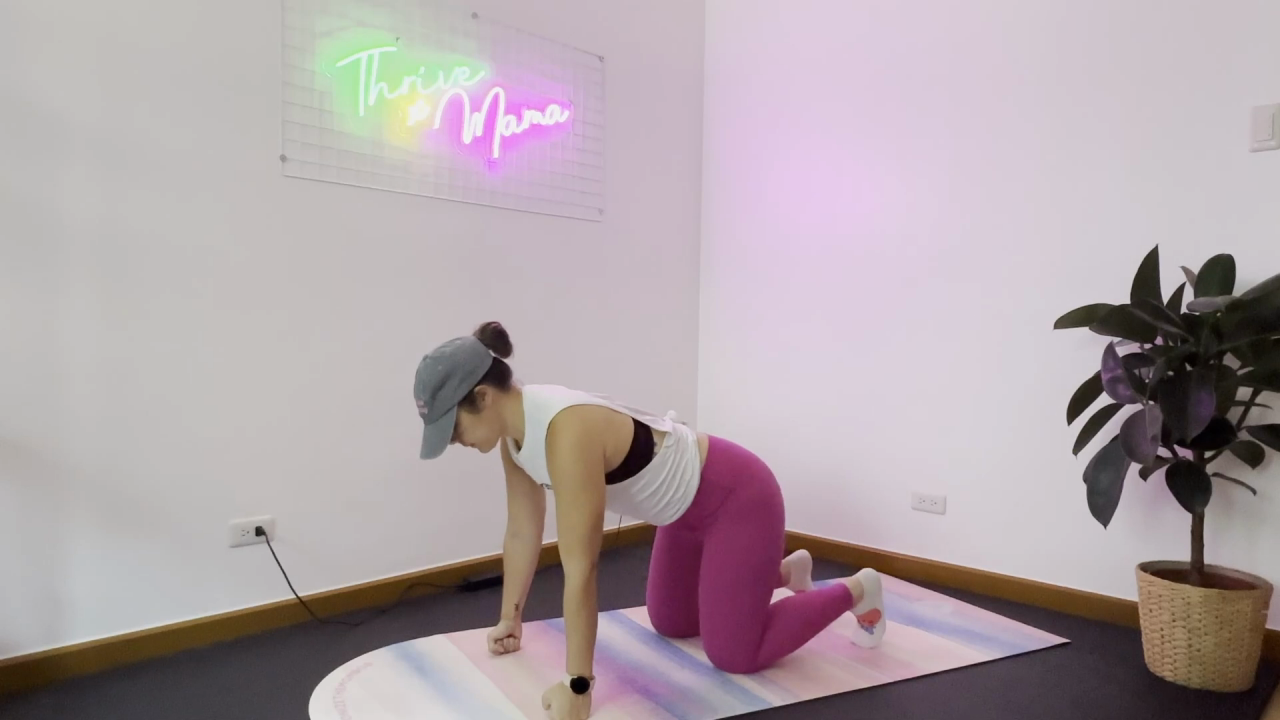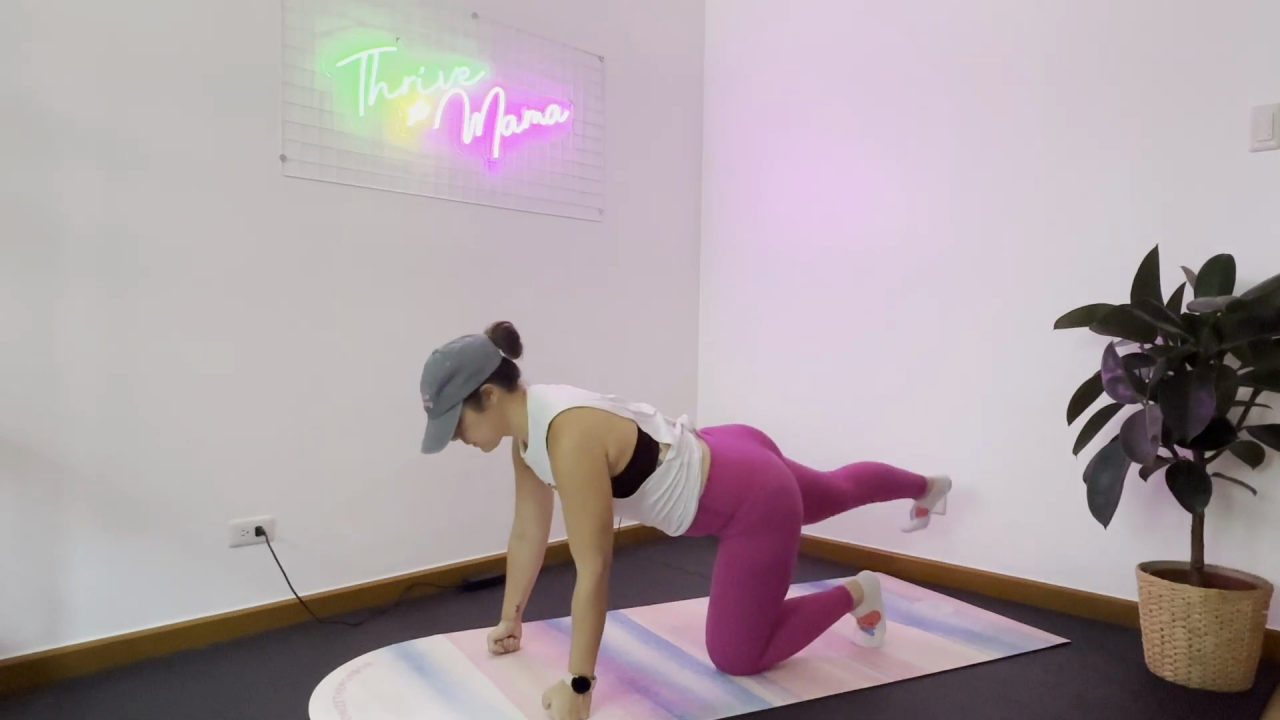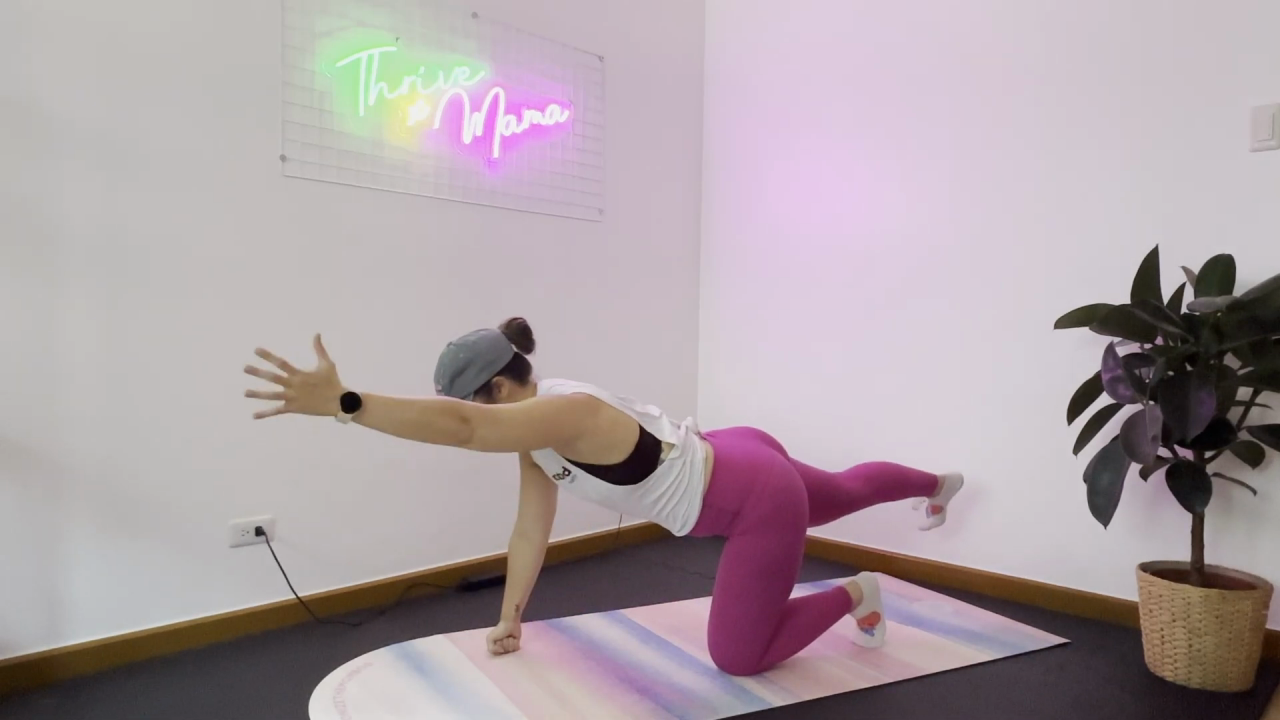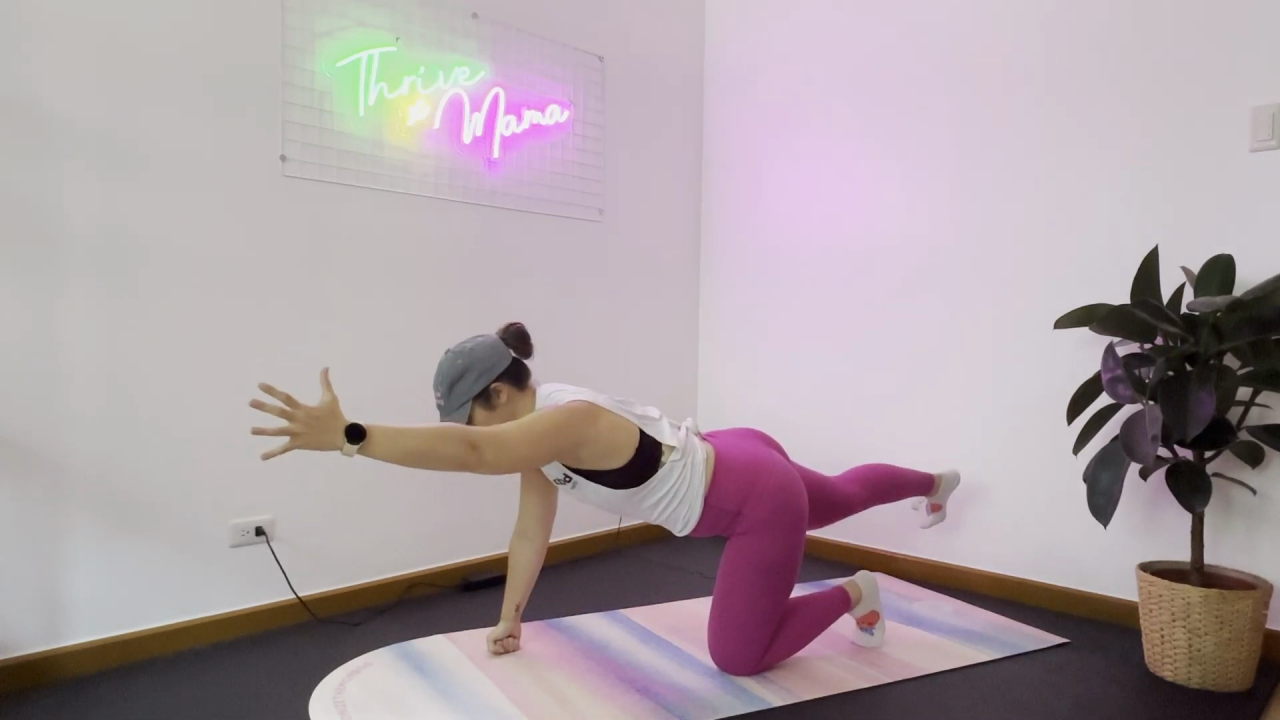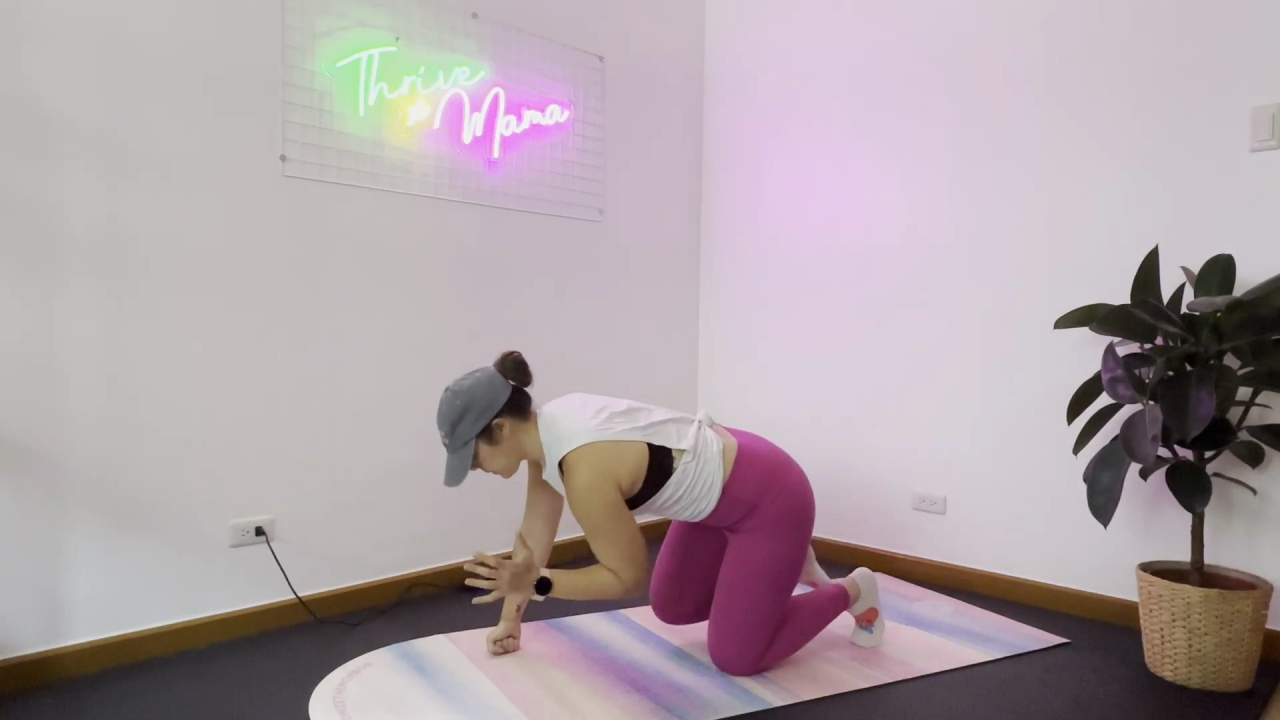
dt=1s
person 1, frame 1
left shoulder: (568, 432)
right shoulder: (515, 431)
left elbow: (580, 567)
right elbow: (522, 531)
right wrist: (509, 618)
left hip: (738, 498)
right hip: (691, 501)
left knee: (732, 655)
right knee: (669, 624)
left ankle: (854, 591)
right ankle: (783, 571)
person 1, frame 2
left shoulder: (568, 437)
right shoulder: (527, 428)
left elbow: (593, 569)
right elbow: (527, 533)
right wrist: (510, 618)
left hip: (754, 500)
right hip: (727, 458)
left knee: (735, 656)
right knee: (834, 492)
left ankle: (855, 594)
right ankle: (927, 488)
person 1, frame 3
left shoulder: (567, 415)
right shoulder: (542, 428)
left elbow: (464, 428)
right elbow: (531, 528)
left wrist: (342, 402)
right wrist: (510, 618)
left hip: (758, 499)
right hip: (731, 462)
left knee: (737, 656)
right knee: (840, 492)
left ankle: (853, 595)
right ankle: (936, 485)
person 1, frame 4
left shoulder: (569, 423)
right shoulder: (537, 424)
left elbow: (476, 456)
right elbow: (531, 532)
left wrist: (347, 434)
right wrist: (509, 619)
left hip: (760, 500)
right hip: (731, 461)
left knee: (737, 656)
right knee: (838, 499)
left ankle: (855, 594)
right ankle: (934, 484)
person 1, frame 5
left shoulder: (583, 468)
right shoulder: (544, 429)
left elbow: (629, 578)
right elbow: (536, 530)
left wrist: (533, 584)
right wrist: (510, 617)
left hip: (768, 496)
right hip: (721, 477)
left knee: (735, 657)
right knee: (670, 608)
left ankle: (851, 591)
right ankle: (785, 563)
